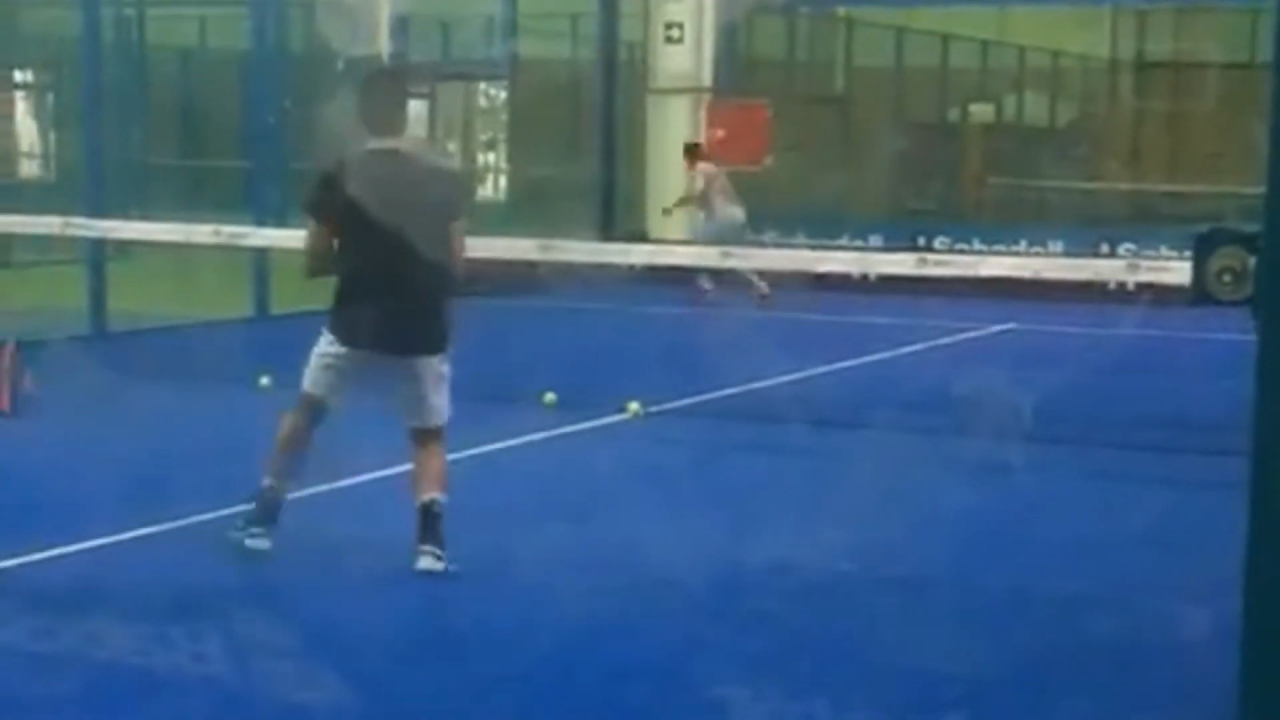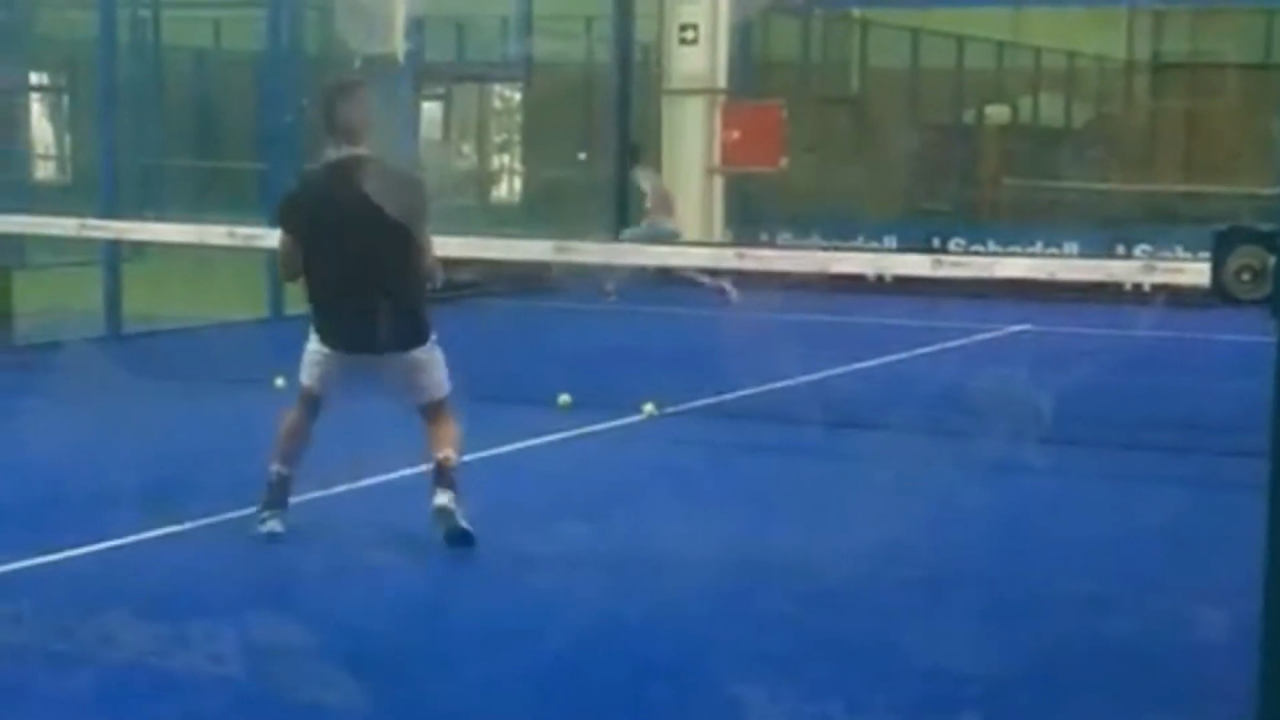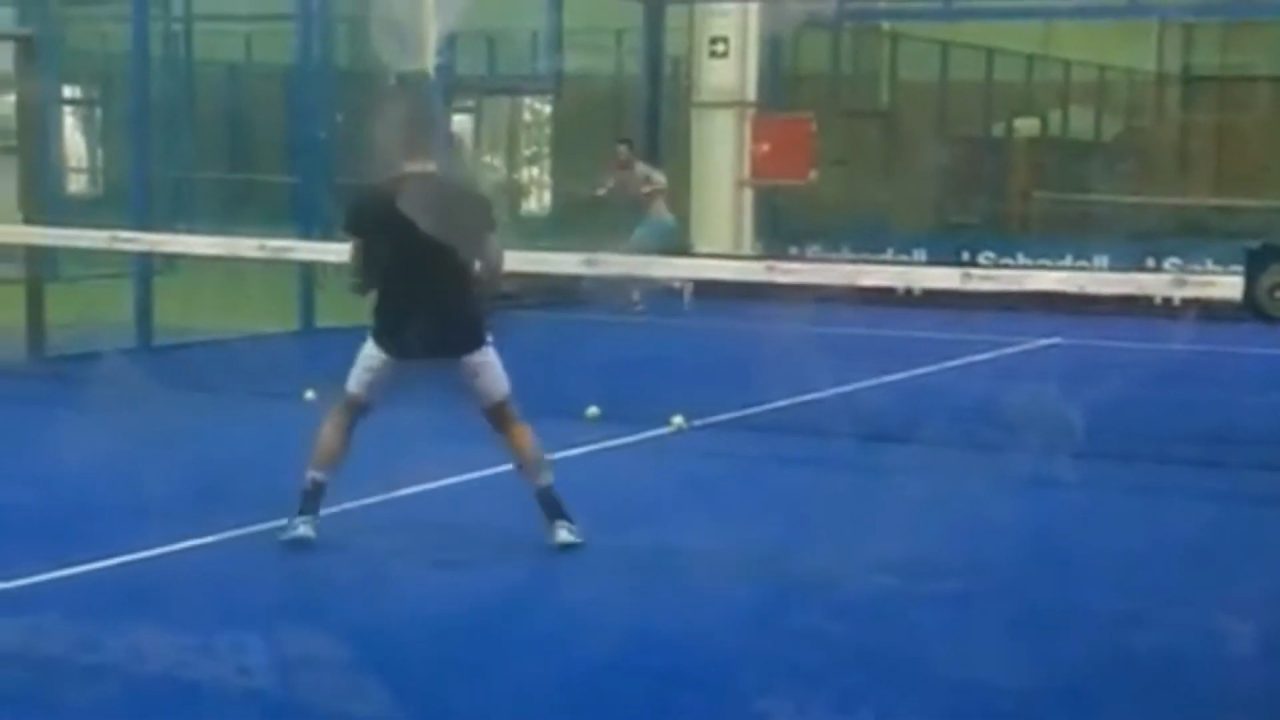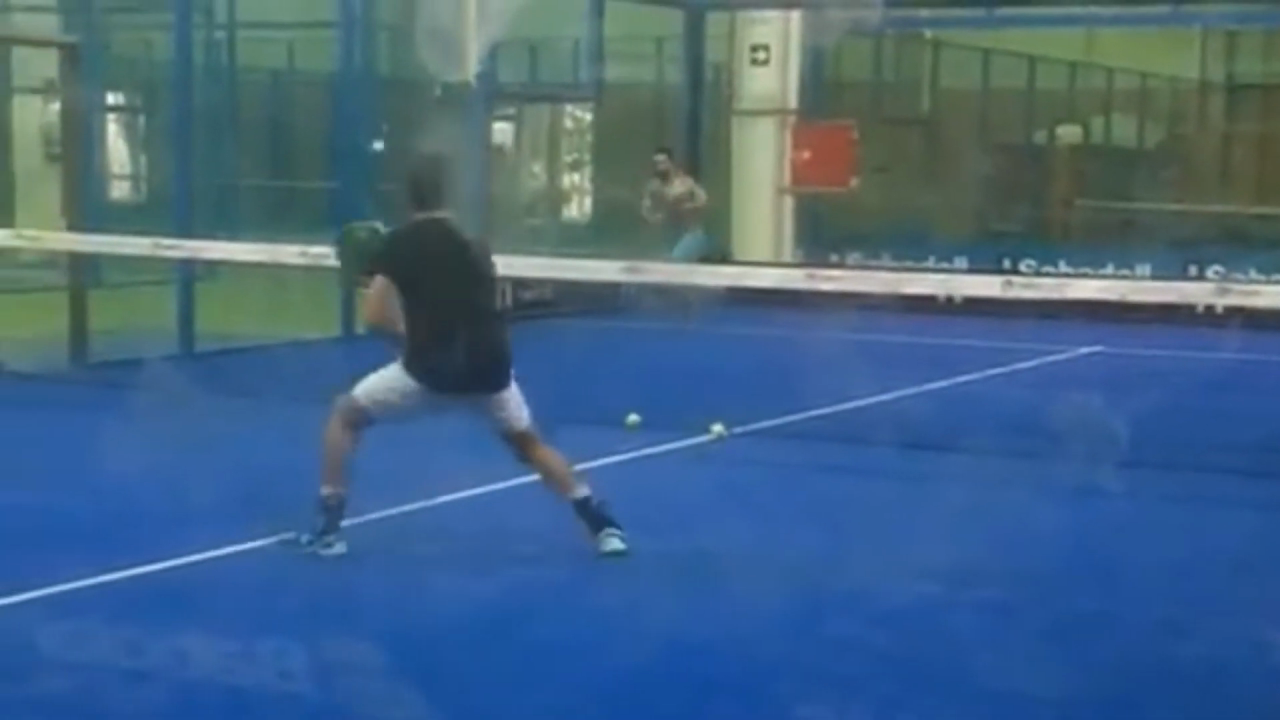
dt=0.3s
person 1, frame 1
left shoulder: (337, 180)
right shoulder: (443, 183)
left elbow: (316, 263)
right elbow: (453, 266)
left hip: (352, 328)
right hip: (419, 335)
left knee: (304, 414)
right knee: (429, 438)
left ankle: (262, 519)
right ankle: (429, 541)
person 1, frame 2
left shoulder: (303, 193)
right shoulder: (404, 186)
left elbow: (289, 271)
right elbow: (425, 270)
left hip: (335, 330)
right hip: (404, 330)
left knee: (305, 405)
right knee: (439, 415)
left ankle: (273, 508)
right ankle: (445, 491)
person 1, frame 3
left shoulder: (370, 204)
right shoulder: (470, 202)
left elbow: (360, 281)
right elbow: (492, 271)
left hip: (394, 335)
right hip: (461, 333)
left knee: (344, 413)
right knee: (508, 420)
left ankle: (305, 516)
right ankle: (558, 520)
person 1, frame 4
left shoulder: (395, 245)
right shoulder: (477, 249)
left elbow: (377, 318)
left wrist: (402, 329)
left hip: (428, 371)
right hip: (488, 369)
left knee: (342, 418)
right knee: (528, 445)
left ankle: (329, 531)
right ankle: (602, 526)
